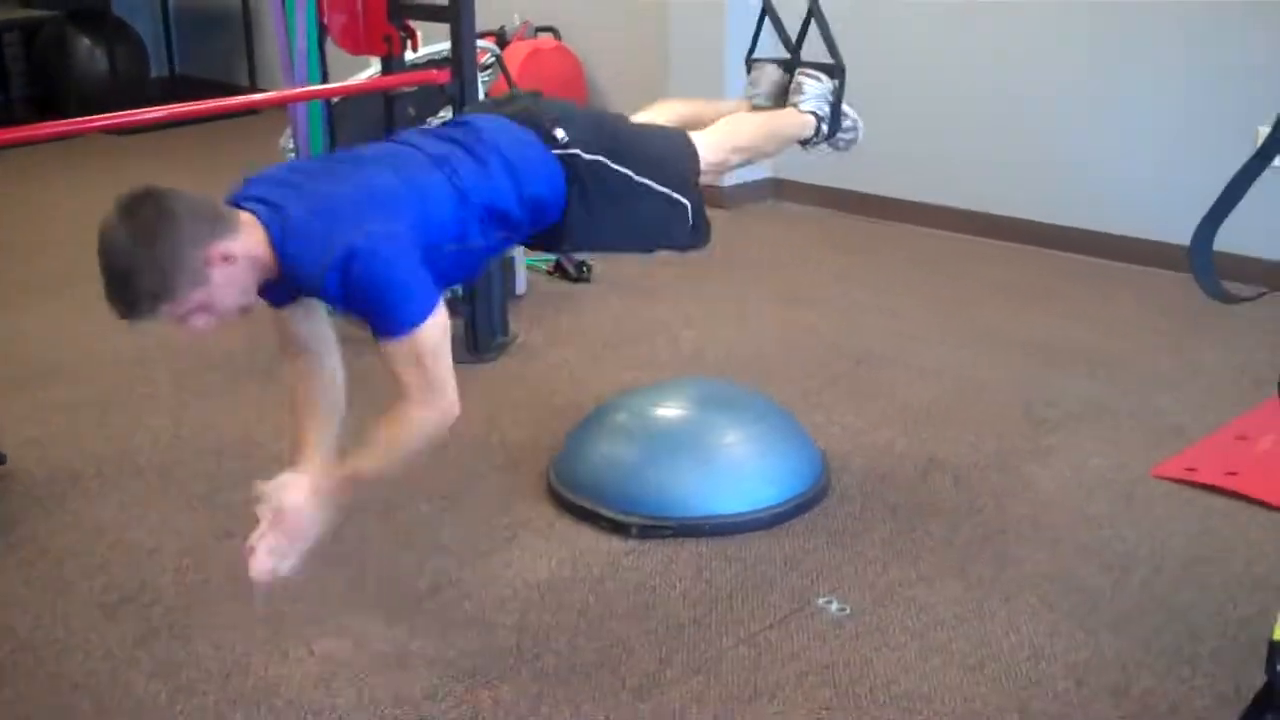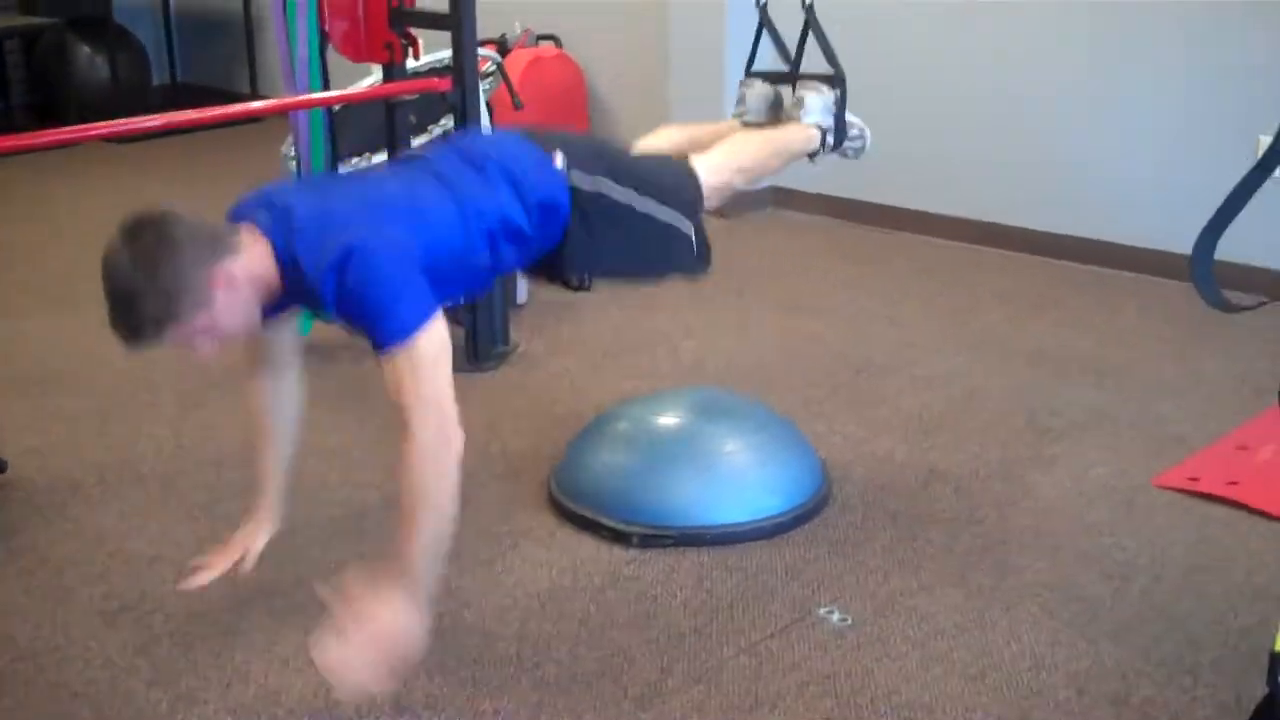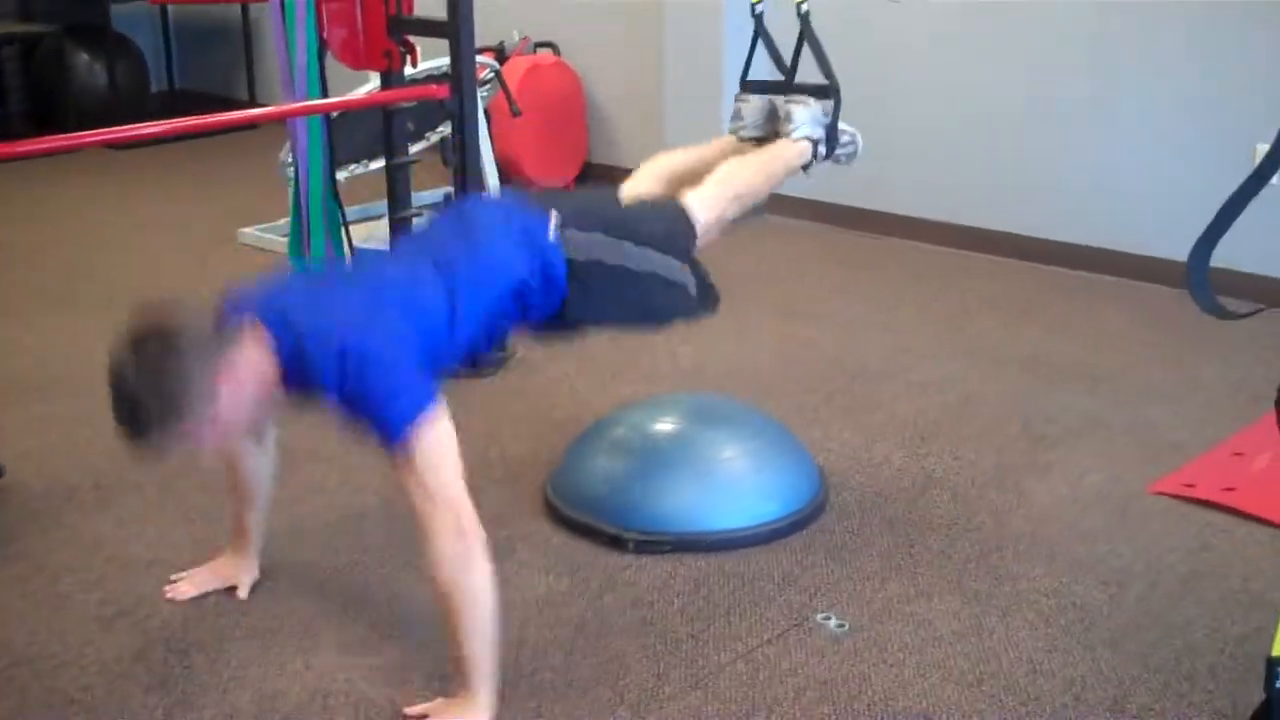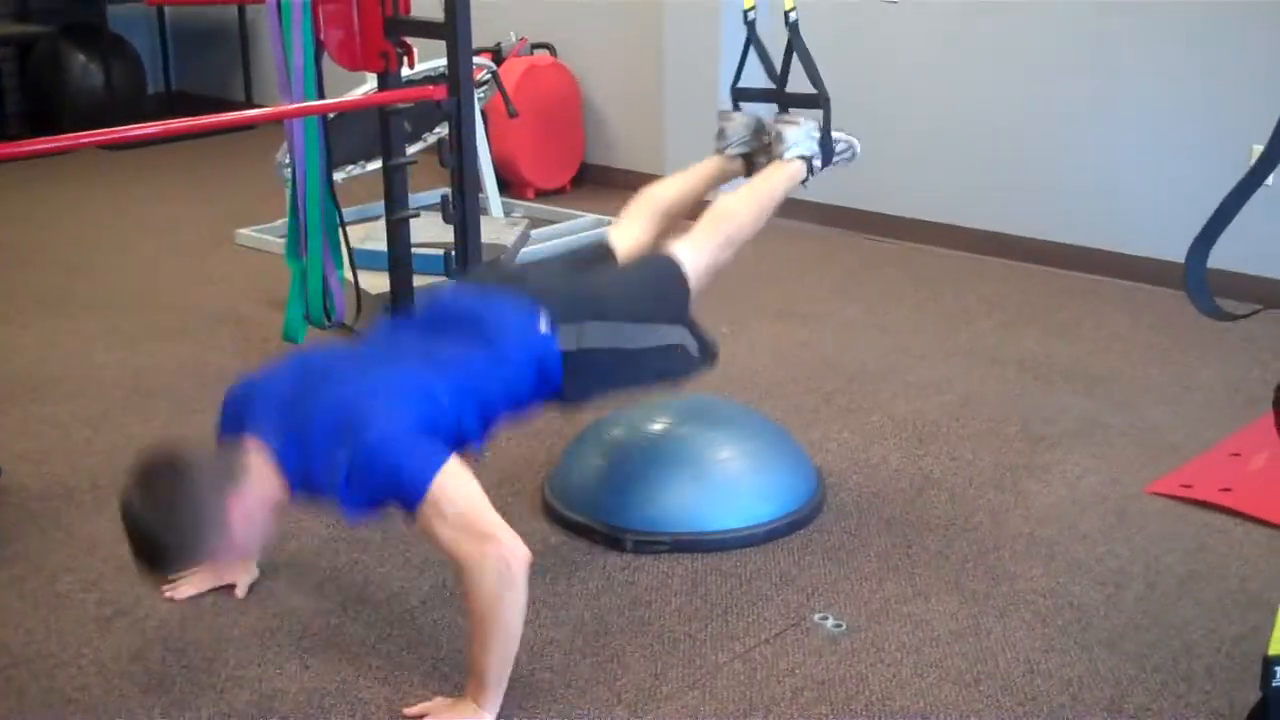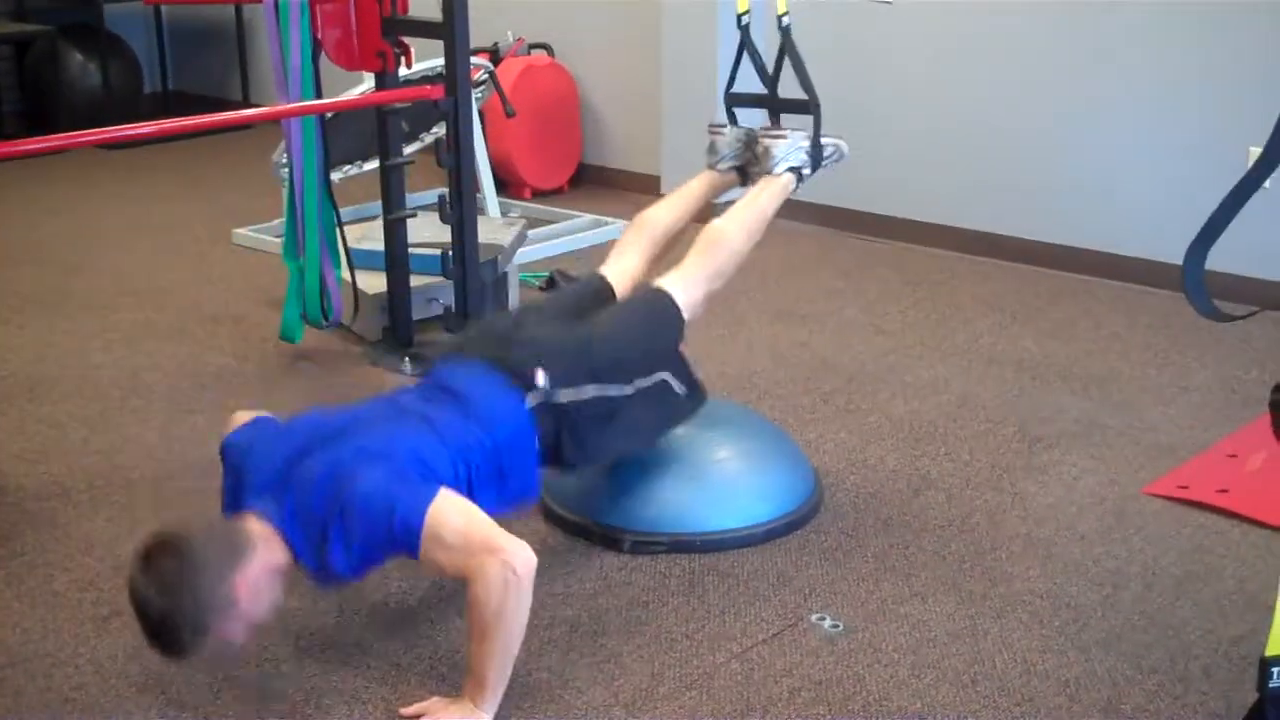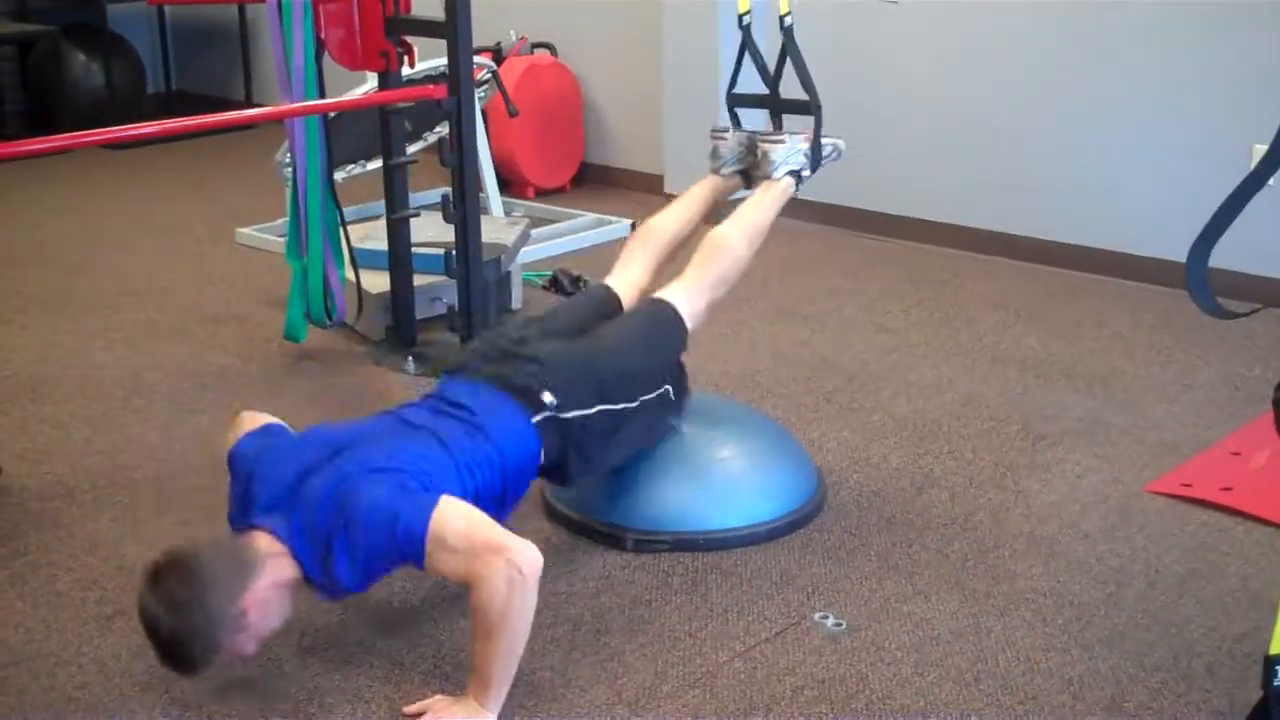
dt=0.1s
person 1, frame 1
left shoulder: (361, 250)
right shoulder: (249, 227)
left elbow: (437, 404)
right elbow: (311, 357)
left wrist: (328, 491)
right wrist: (308, 475)
left hip: (551, 166)
right hip: (492, 136)
left knee: (706, 155)
right knee: (645, 128)
left ankle: (808, 110)
right ankle: (765, 90)
person 1, frame 2
left shoulder: (359, 261)
right shoulder: (249, 237)
left elbow: (435, 437)
right elbow: (275, 372)
left wrist: (403, 591)
right wrist: (260, 519)
left hip: (553, 191)
right hip: (488, 176)
left knee: (698, 181)
right knee: (641, 161)
left ankle: (811, 123)
right ankle: (754, 113)
person 1, frame 3
left shoulder: (359, 355)
right shoulder: (244, 326)
left elbow: (456, 534)
right elbow: (255, 433)
right wrist: (242, 550)
left hip: (548, 264)
right hip: (482, 231)
left knee: (695, 218)
right knee: (635, 198)
left ankle: (803, 137)
right ankle: (751, 130)
person 1, frame 4
left shoulder: (361, 453)
right shoulder: (248, 406)
left elbow: (499, 554)
right wrist: (244, 556)
left hip: (545, 343)
right hip: (473, 308)
left knee: (685, 263)
right knee: (622, 246)
left ankle: (794, 153)
right ankle: (736, 149)
person 1, frame 5
left shoulder: (353, 507)
right shoulder: (249, 457)
left elbow: (509, 564)
right wrist: (228, 578)
left hip: (535, 407)
right hip: (469, 377)
left knee: (675, 295)
right knee: (615, 280)
left ankle: (784, 165)
right ankle: (728, 161)
person 1, frame 6
left shoulder: (362, 521)
right shoulder: (255, 482)
left elbow: (514, 564)
right wrist: (225, 573)
left hip: (543, 416)
right hip: (483, 378)
left knee: (678, 304)
right knee: (624, 284)
left ankle: (783, 168)
right ankle: (730, 166)
